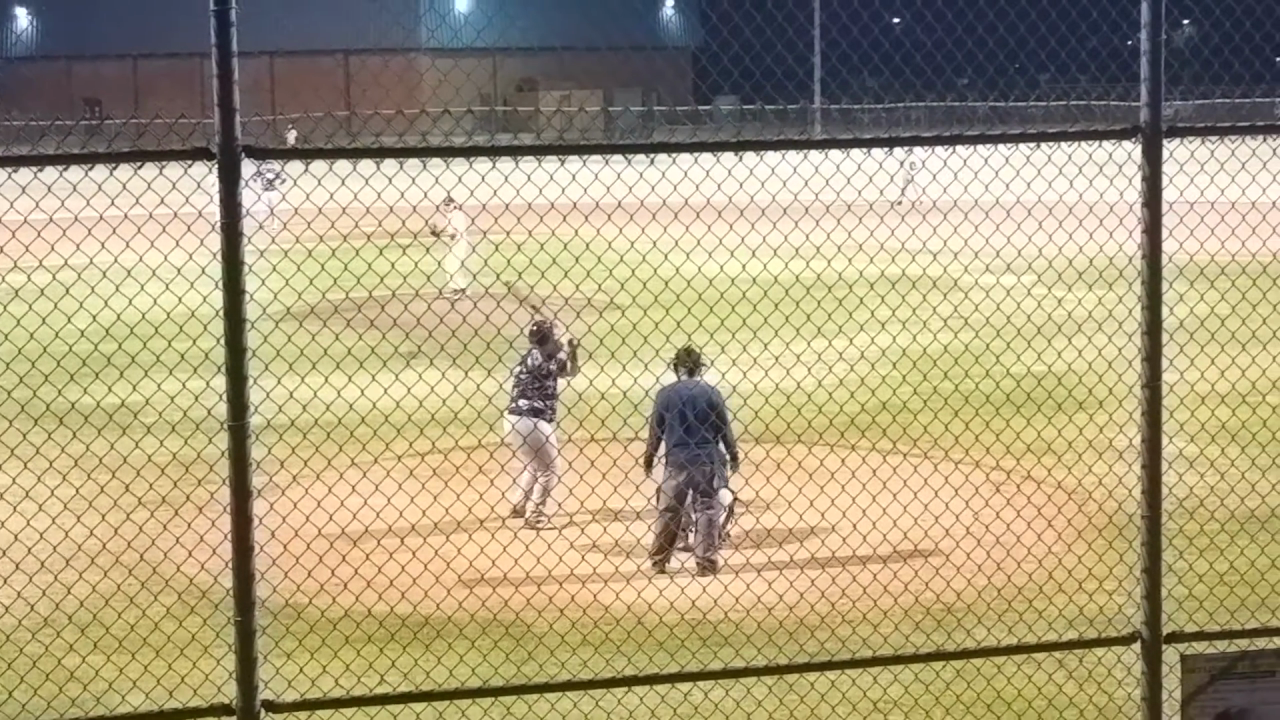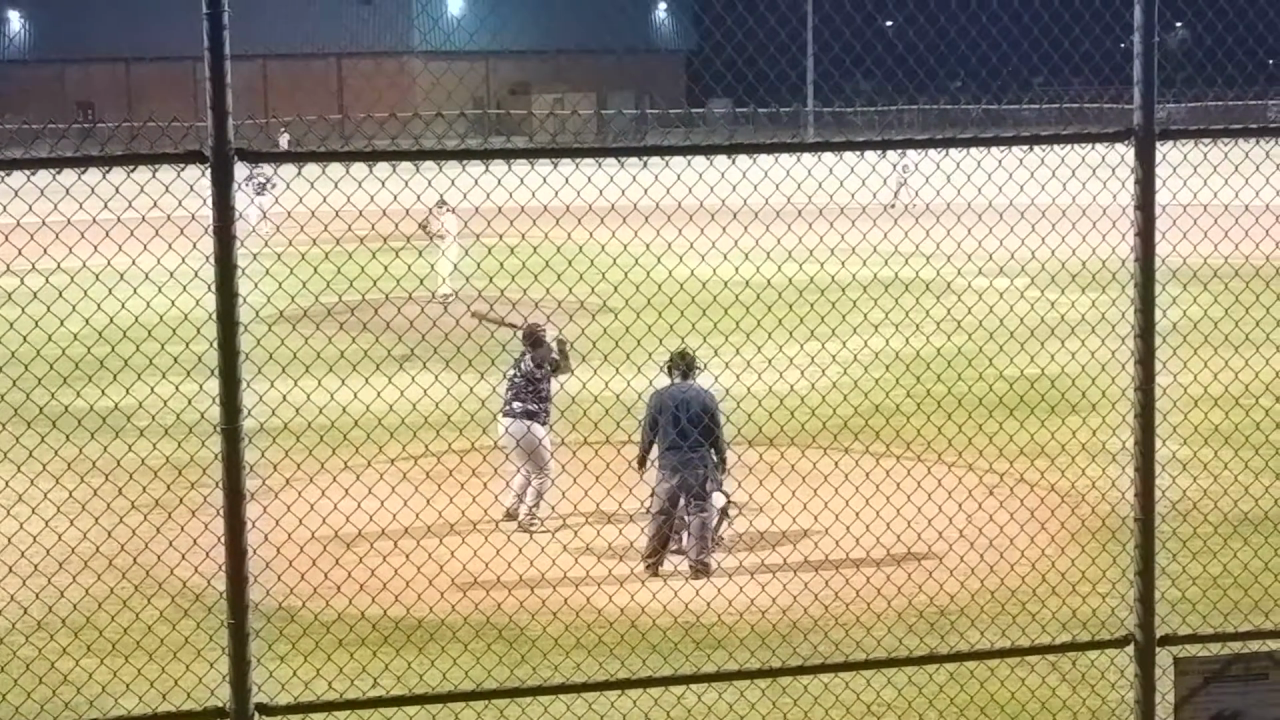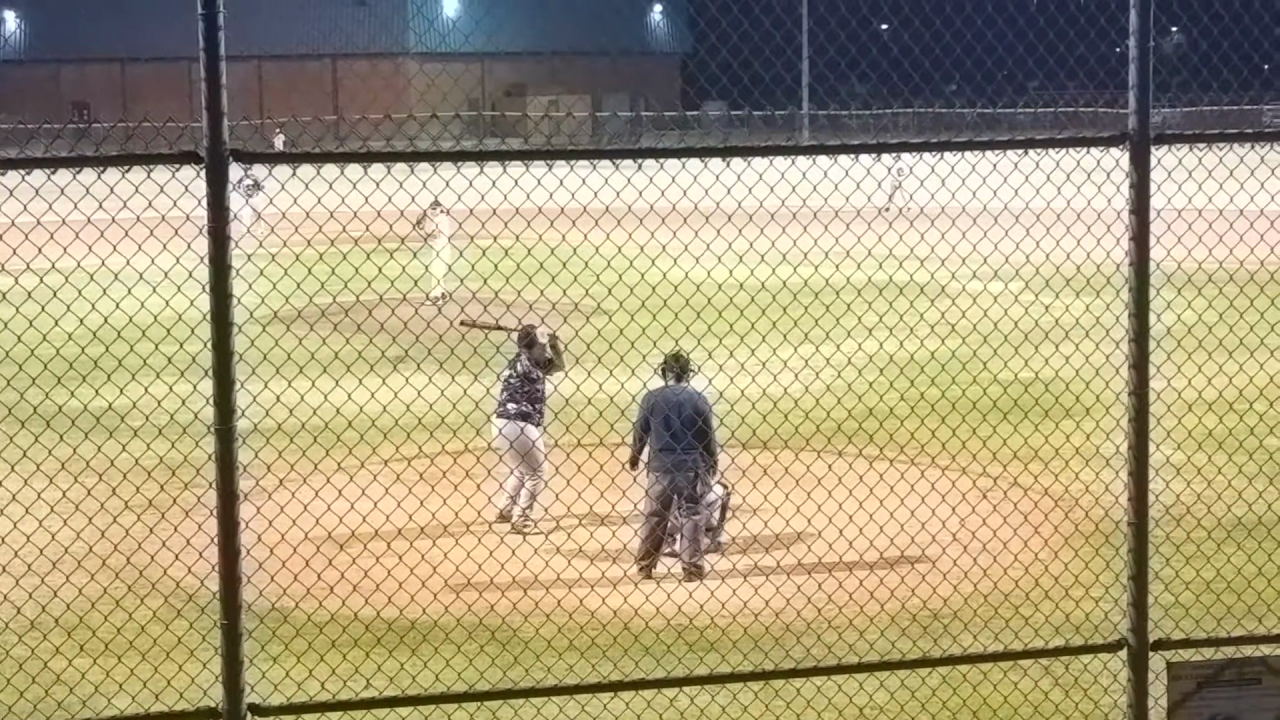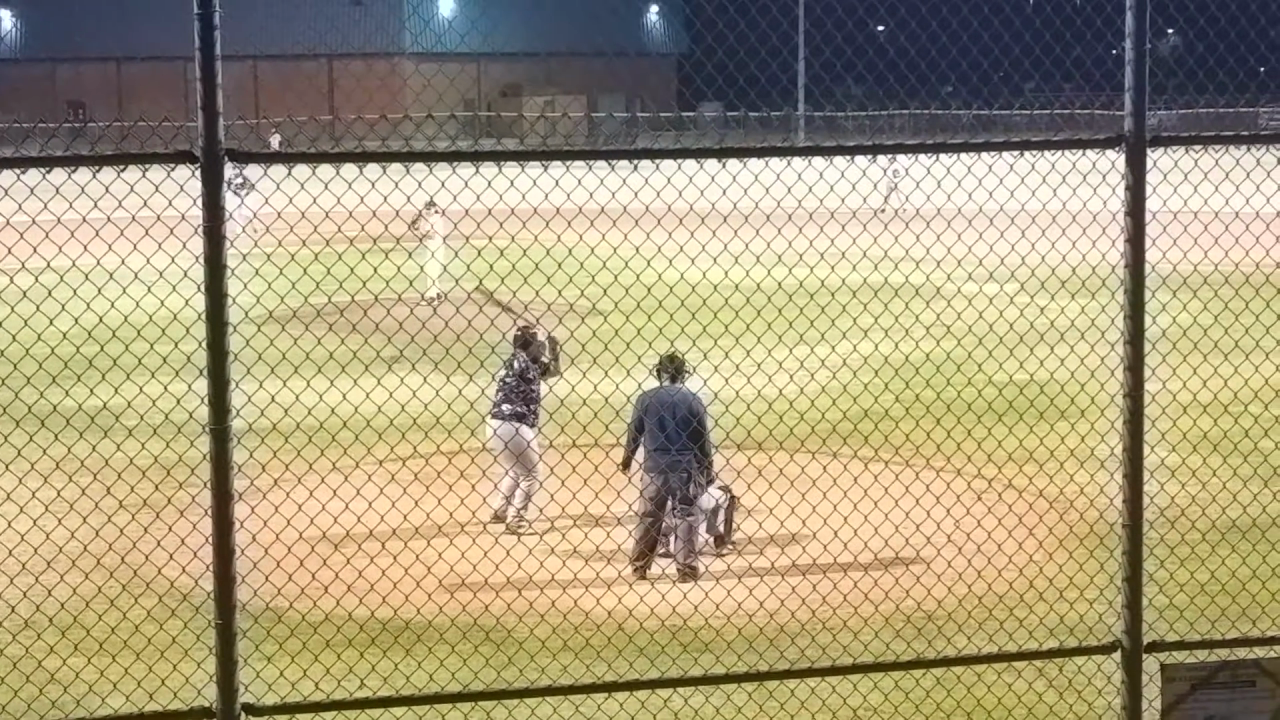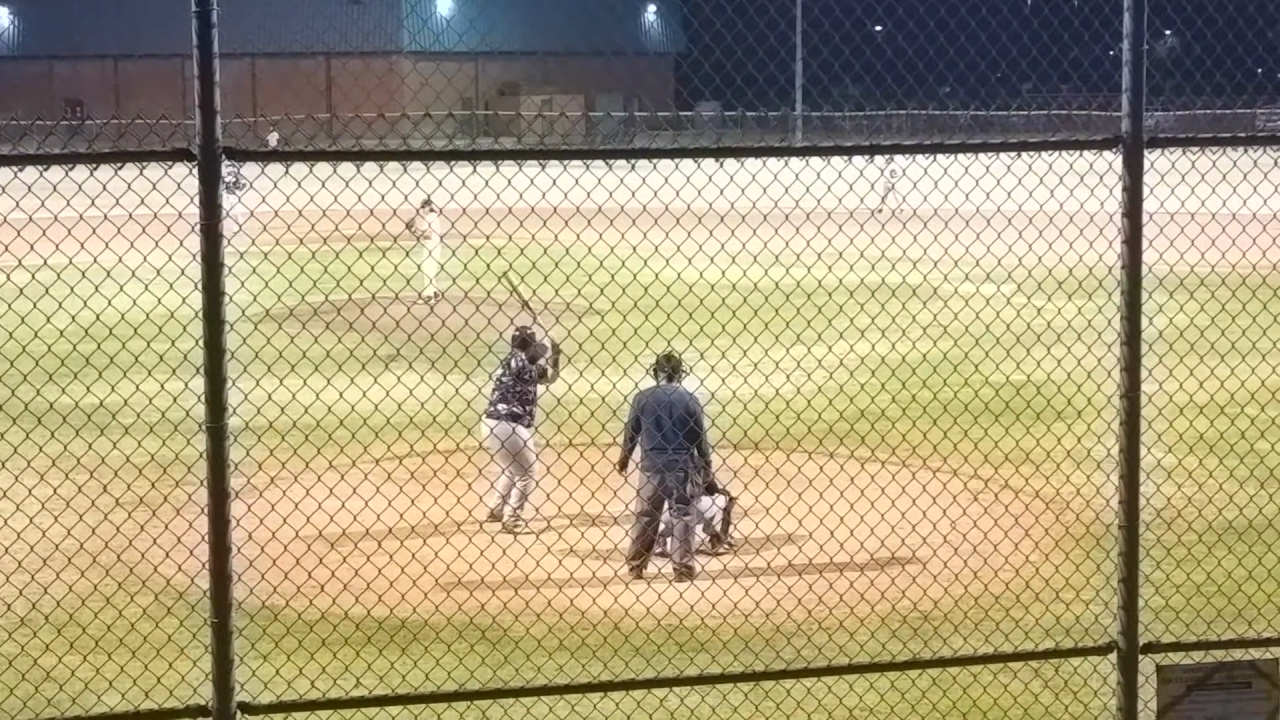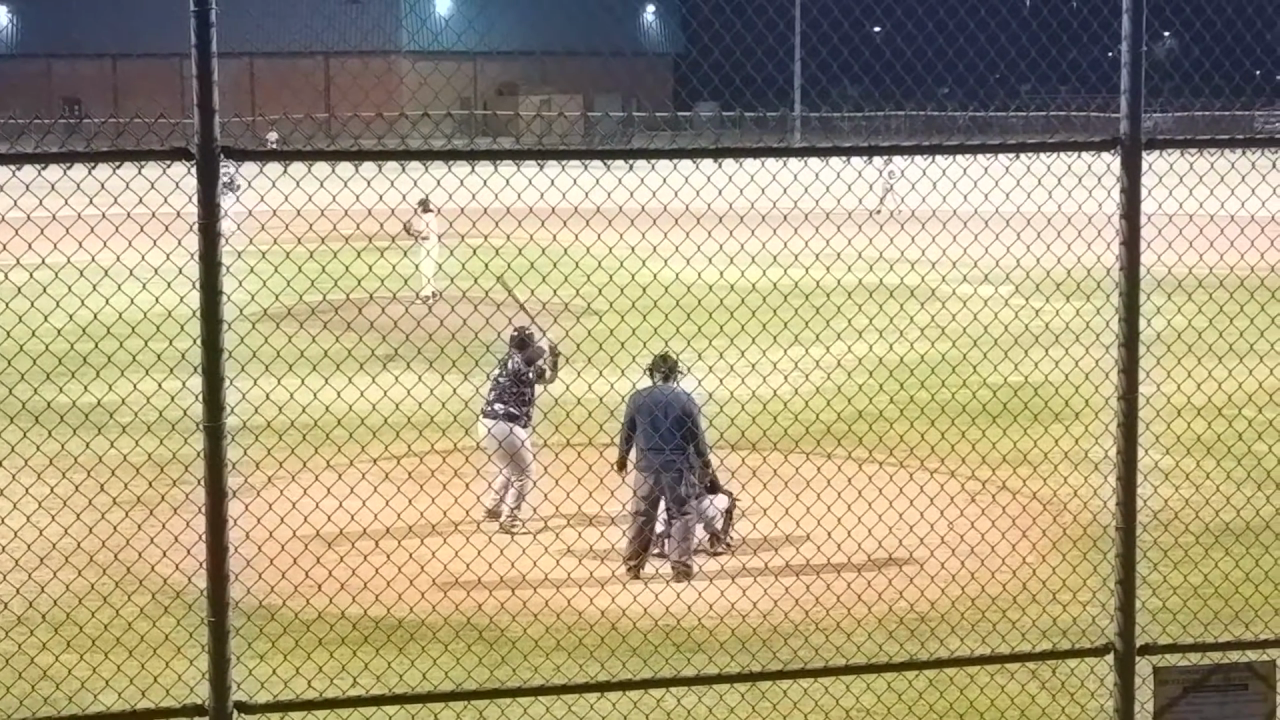
dt=0.2s
person 1, frame 1
left shoulder: (665, 394)
right shoulder: (711, 393)
left elbow: (656, 430)
right elbow: (725, 429)
left wrist: (648, 457)
right wrist: (733, 455)
left hip: (676, 461)
right hip: (707, 461)
left knee: (668, 512)
right knee: (707, 512)
left ankle: (658, 560)
right ankle: (706, 562)
person 1, frame 2
left shoulder: (659, 397)
right shoulder: (706, 396)
left elbow: (649, 432)
right elbow: (716, 434)
left wrist: (642, 456)
right wrist: (722, 460)
left hip: (669, 465)
right hip: (700, 464)
left knee: (661, 515)
right knee: (700, 515)
left ankle: (652, 563)
right ankle: (699, 565)
person 1, frame 3
left shoulder: (651, 398)
right shoulder: (698, 399)
left elbow: (640, 433)
right elbow: (709, 437)
left wrist: (634, 456)
right wrist: (712, 463)
left hip: (661, 467)
right hip: (692, 467)
left knee: (654, 517)
right knee: (692, 517)
left ankle: (644, 565)
right ankle: (692, 568)
person 1, frame 4
left shoulder: (645, 399)
right shoulder: (693, 400)
left elbow: (634, 433)
right elbow: (703, 437)
left wrist: (627, 457)
right wrist: (708, 464)
left hip: (655, 467)
right hip: (686, 467)
left knee: (648, 518)
right knee: (686, 519)
left ankle: (639, 567)
right ankle: (686, 569)
person 1, frame 5
left shoulder: (642, 398)
right shoulder: (690, 400)
left elbow: (631, 433)
right elbow: (700, 437)
left wrist: (624, 457)
right wrist: (707, 464)
left hip: (651, 466)
right hip: (683, 467)
left knee: (644, 517)
right knee: (683, 518)
left ankle: (635, 566)
right ankle: (683, 569)
person 1, frame 6
left shoulder: (638, 398)
right shoulder: (686, 400)
left elbow: (627, 432)
right elbow: (697, 438)
left wrist: (622, 457)
right wrist: (706, 465)
left hip: (647, 467)
right hip: (678, 467)
left knee: (641, 518)
right knee: (682, 518)
left ankle: (633, 565)
right ankle: (681, 568)
person 2, frame 1
left shoulder: (549, 360)
right shoulder: (533, 357)
left elbow: (570, 371)
right elbow: (550, 352)
left wrist: (572, 352)
right wrist: (563, 343)
left hip: (520, 421)
right hip: (530, 421)
left knee: (534, 466)
right knee: (549, 469)
left ankle: (519, 507)
right ankle: (535, 516)
person 2, frame 2
left shoulder: (540, 362)
right shoulder: (526, 361)
left elbow: (565, 368)
right elbow: (540, 359)
left wrist: (562, 350)
right wrist: (550, 344)
left hip: (514, 424)
right hip: (523, 424)
left knee: (526, 468)
right knee: (542, 472)
left ankle: (512, 509)
right ankle: (528, 519)
person 2, frame 3
left shoulder: (532, 361)
right shoulder: (521, 362)
left elbow: (559, 366)
right elbow: (538, 359)
left wrist: (554, 345)
right wrist: (542, 339)
left hip: (508, 425)
right hip: (517, 425)
left knee: (519, 470)
right knee: (536, 473)
left ankle: (505, 511)
right ankle: (521, 520)
person 2, frame 4
left shoulder: (530, 363)
right shoulder: (518, 360)
left elbow: (553, 371)
right elbow: (535, 354)
left wrist: (553, 349)
right wrist: (542, 340)
left hip: (502, 426)
right hip: (512, 426)
left knee: (514, 471)
right knee: (530, 474)
left ankle: (499, 511)
right ankle: (516, 521)
person 2, frame 5
left shoulder: (528, 365)
right shoulder: (515, 360)
left elbow: (549, 377)
right elbow: (535, 354)
left wrist: (555, 357)
right wrist: (546, 346)
left hip: (498, 425)
right hip: (507, 426)
left knee: (511, 469)
right knee: (526, 473)
left ankle: (495, 510)
right ankle: (512, 520)
person 2, frame 6
left shoulder: (526, 366)
right shoulder: (513, 361)
left elbow: (547, 378)
right elbow: (531, 358)
left wrist: (553, 360)
right wrist: (543, 349)
left hip: (493, 425)
right hip: (504, 425)
left knee: (508, 469)
right knee: (524, 473)
left ankle: (493, 507)
right ankle: (509, 520)
